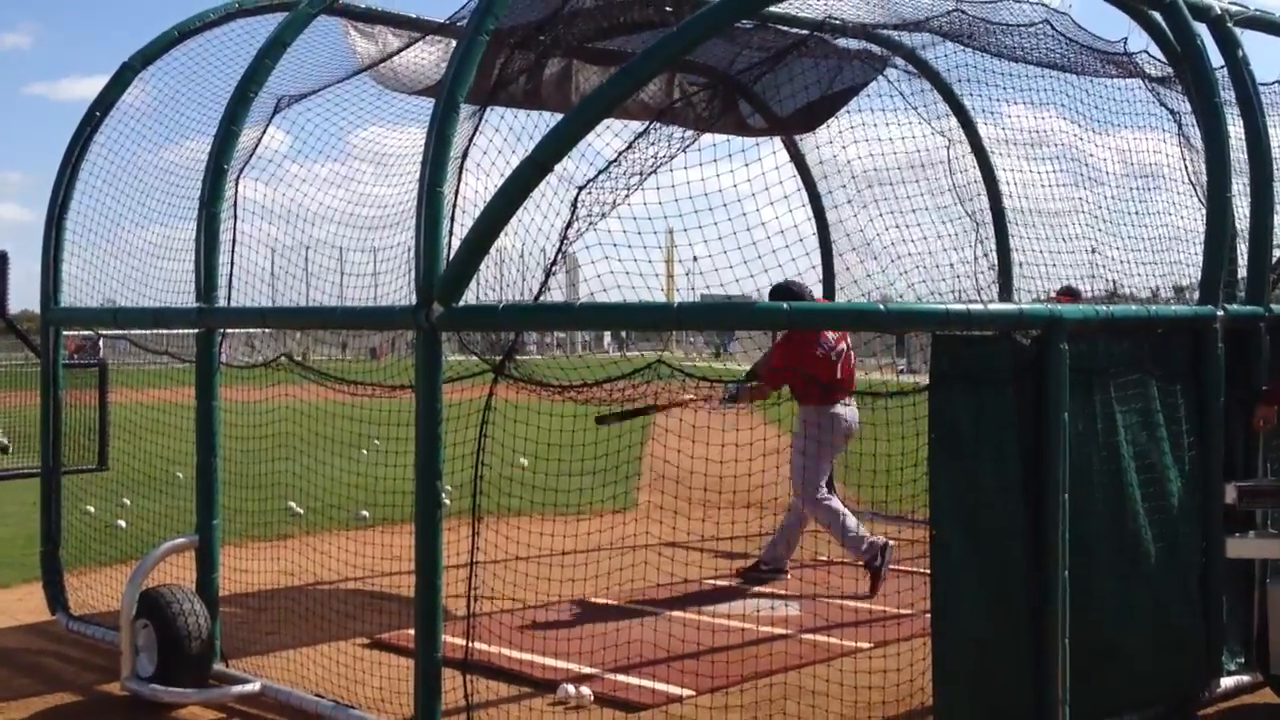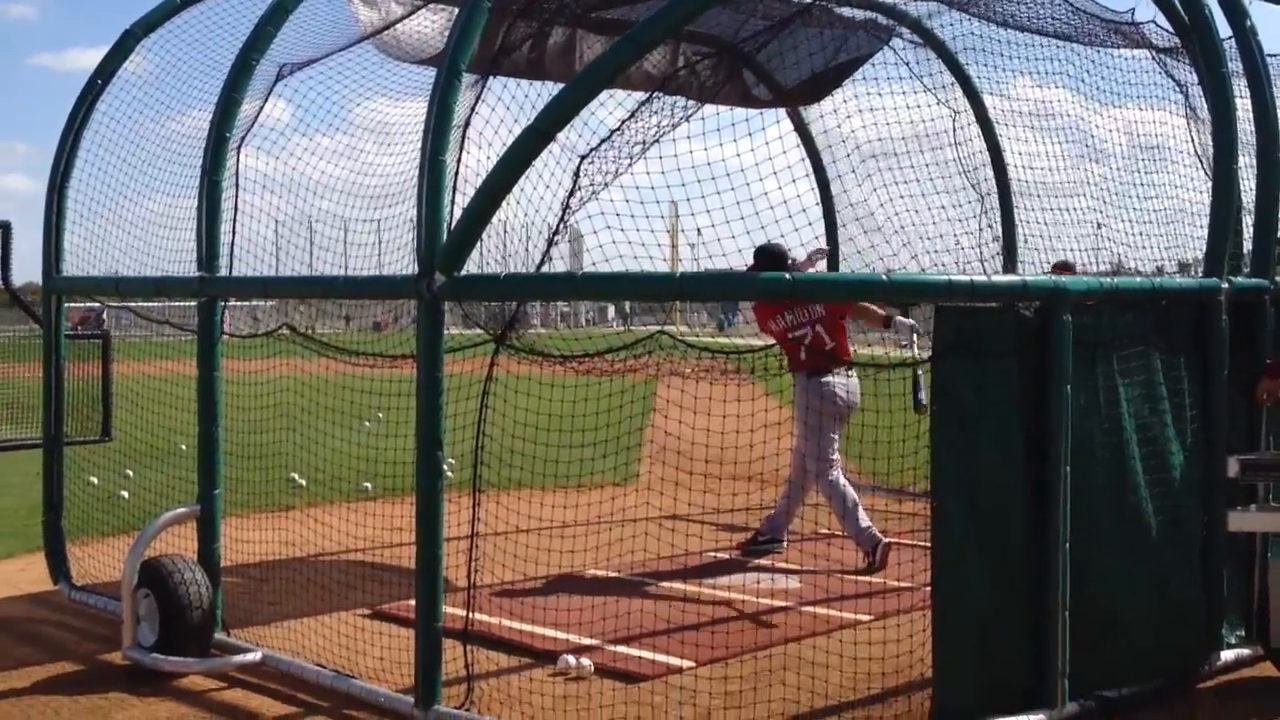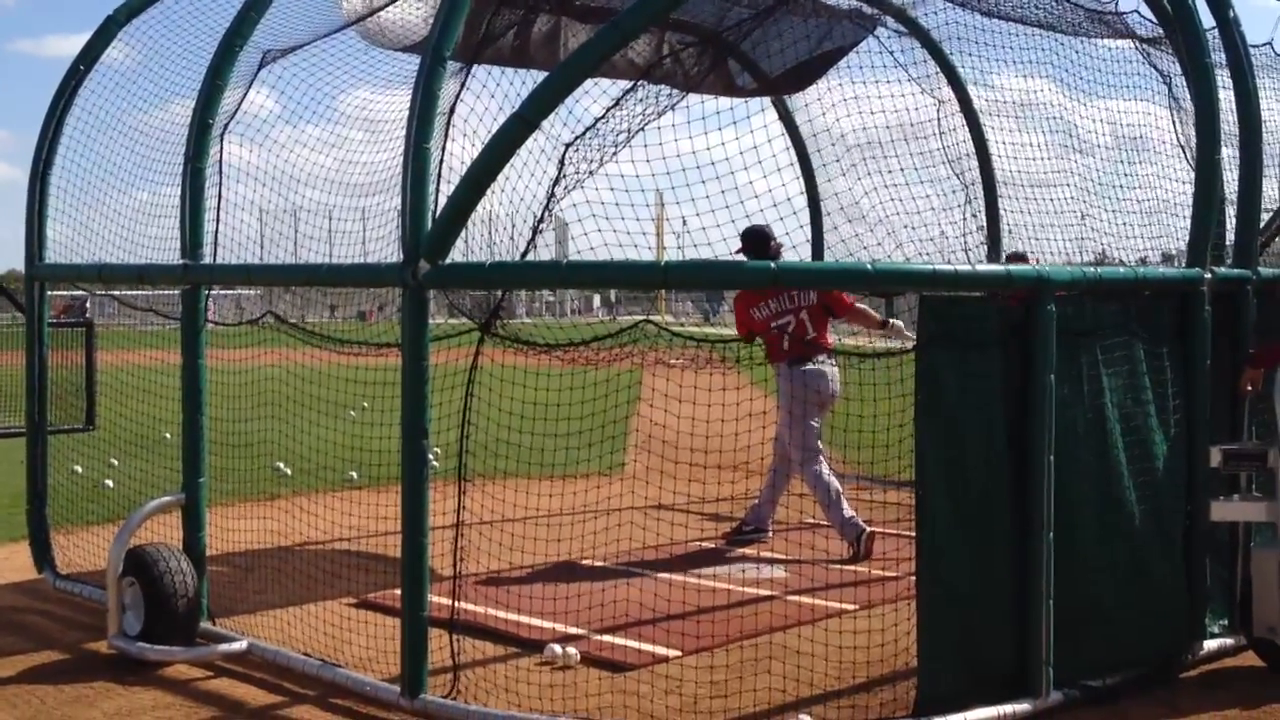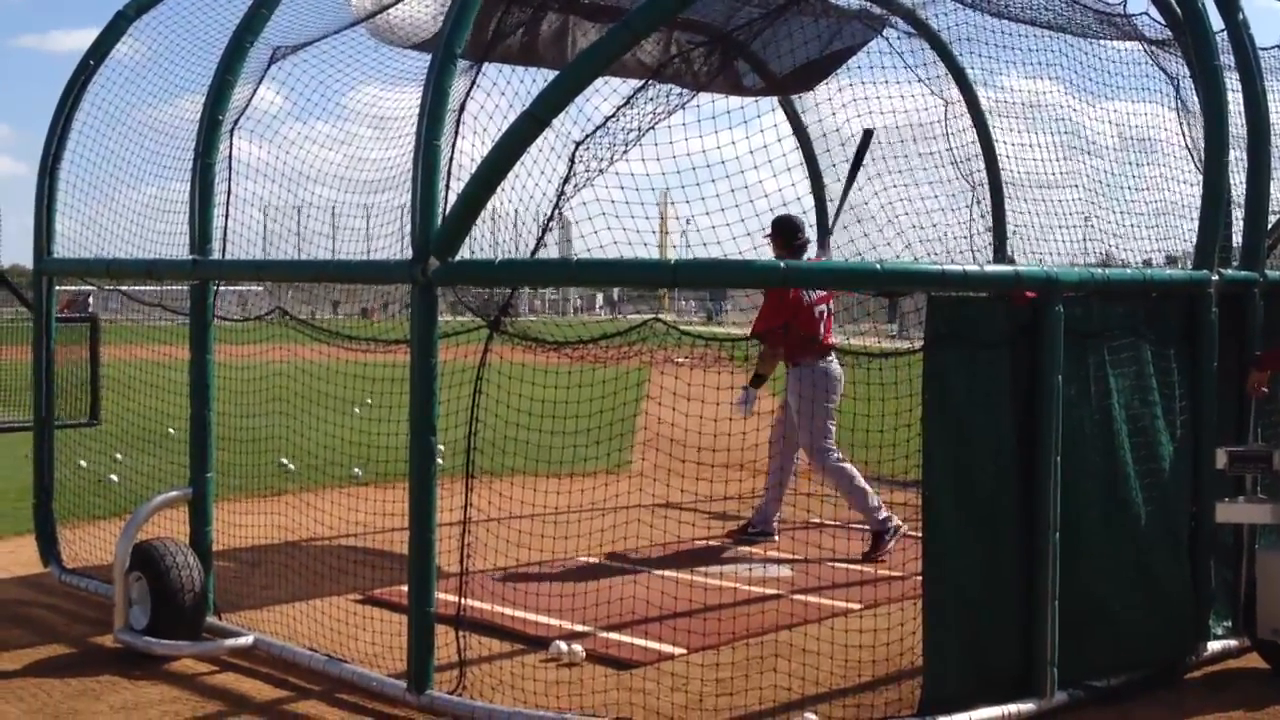
dt=0.5s
person 1, frame 1
left shoulder: (793, 343)
left elbow: (767, 390)
left wrist: (737, 394)
right wrist: (746, 379)
left hip: (820, 418)
right hip: (838, 410)
left knee: (813, 496)
right knee: (805, 491)
left ankle: (871, 549)
right ankle: (774, 560)
person 1, frame 2
left shoulder: (764, 309)
right elbow: (858, 309)
left wrist: (801, 267)
right wrist: (893, 321)
left hip: (814, 389)
right hip: (845, 383)
left knee: (825, 470)
right knee: (805, 464)
left ankle: (871, 541)
right ankle: (773, 533)
person 1, frame 3
left shoulder: (746, 300)
left elbow: (749, 337)
right elbow: (852, 311)
right wrist: (887, 325)
left hip: (795, 378)
right hip: (825, 371)
left knee: (808, 461)
right knee: (784, 451)
left ankle: (854, 531)
right ankle: (758, 522)
person 1, frame 4
left shoulder: (782, 287)
left elbow: (774, 347)
left wrist: (753, 385)
left hip: (810, 373)
right hip: (820, 368)
left knee: (824, 456)
right knee: (781, 448)
left ankle: (883, 523)
right ankle: (763, 523)
